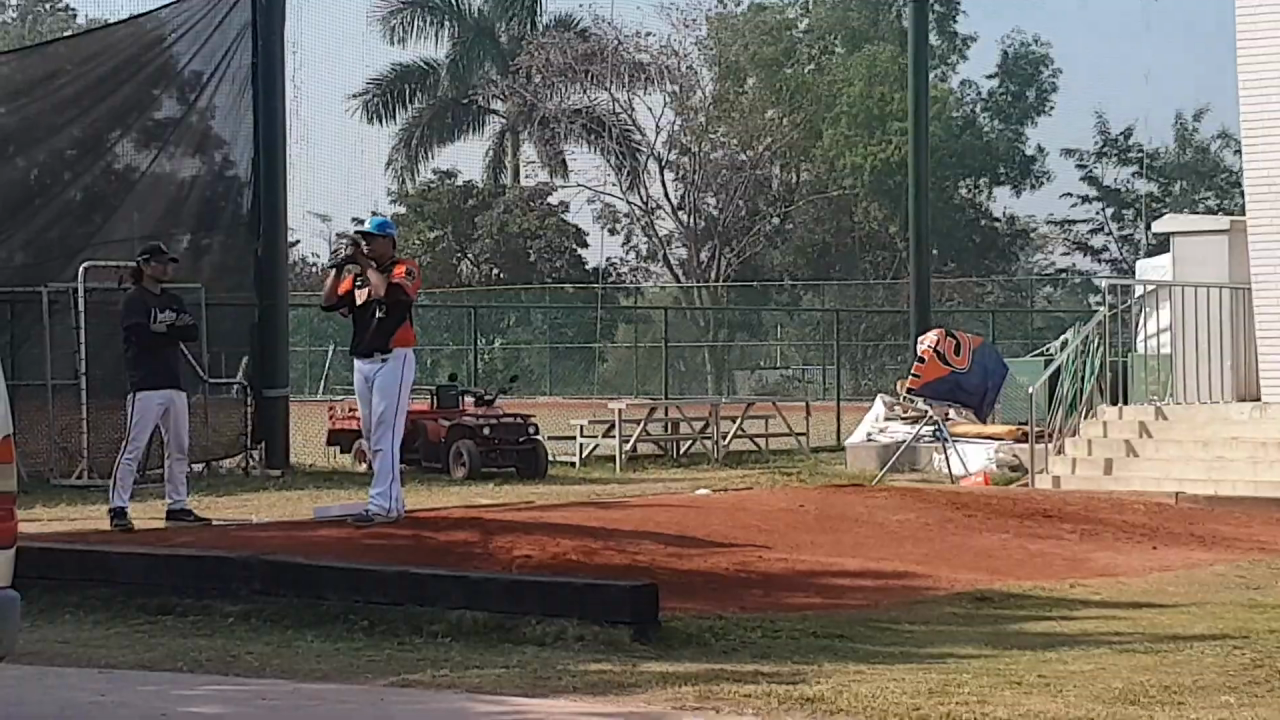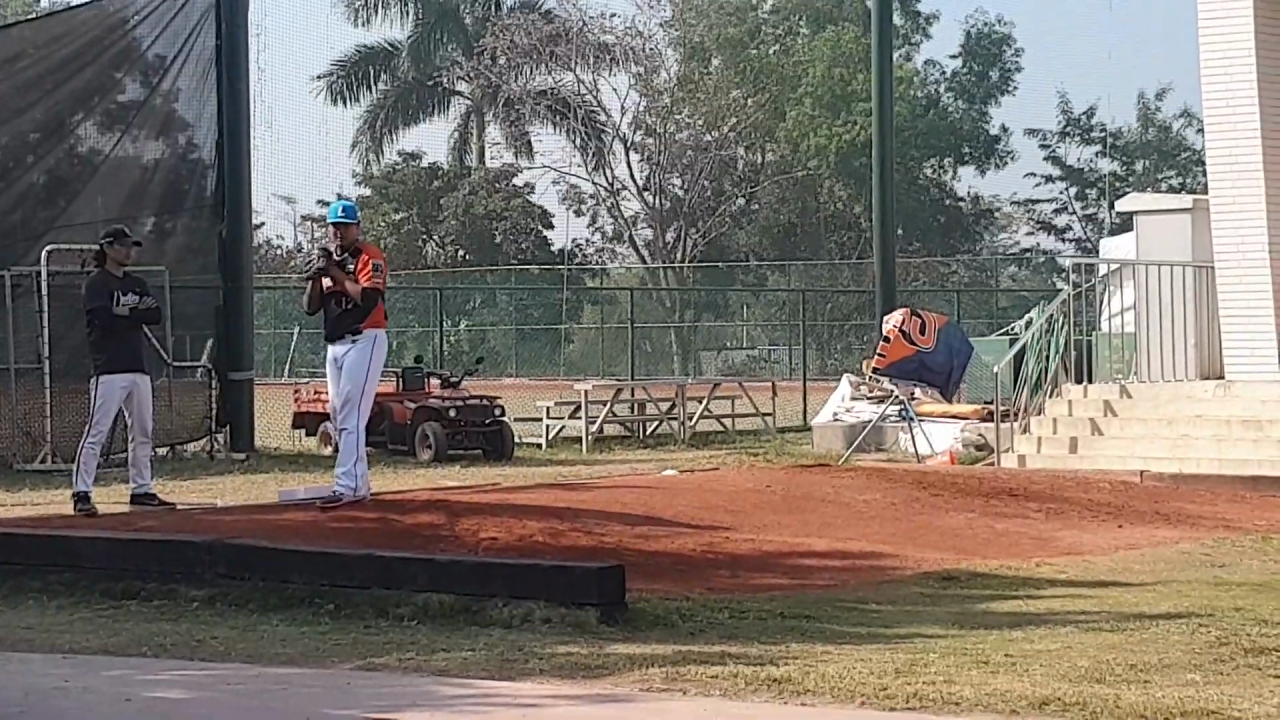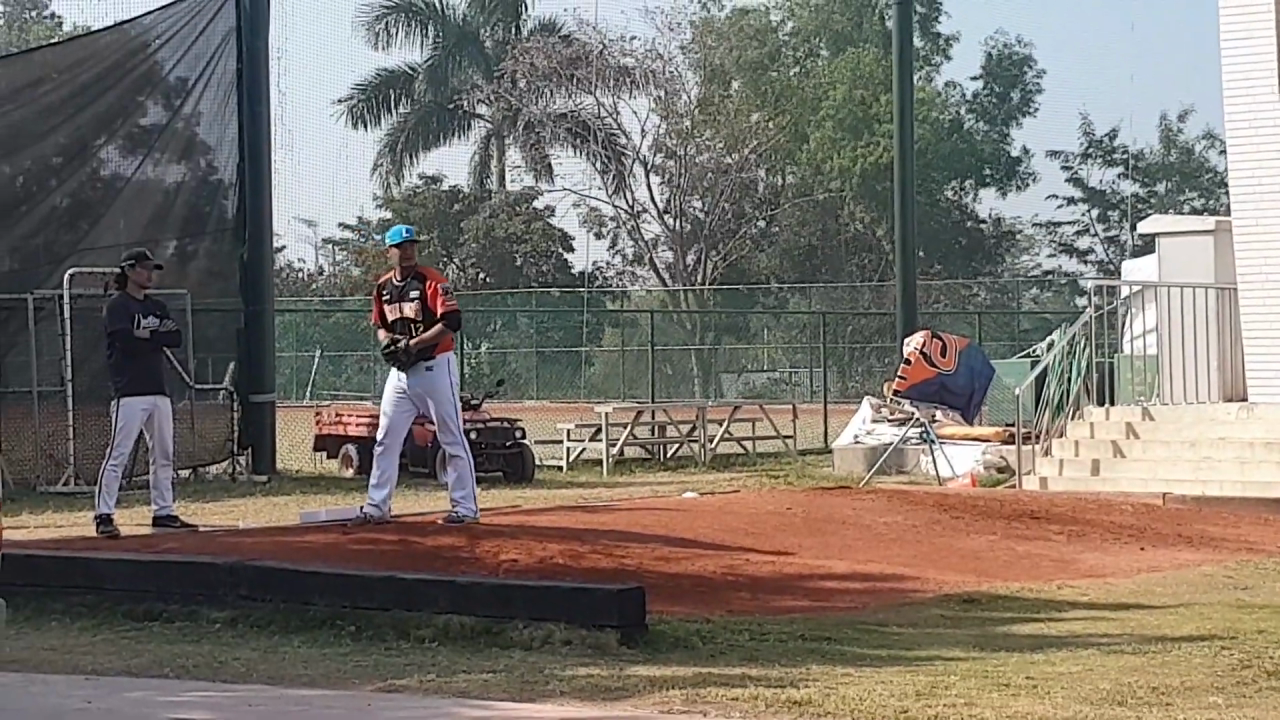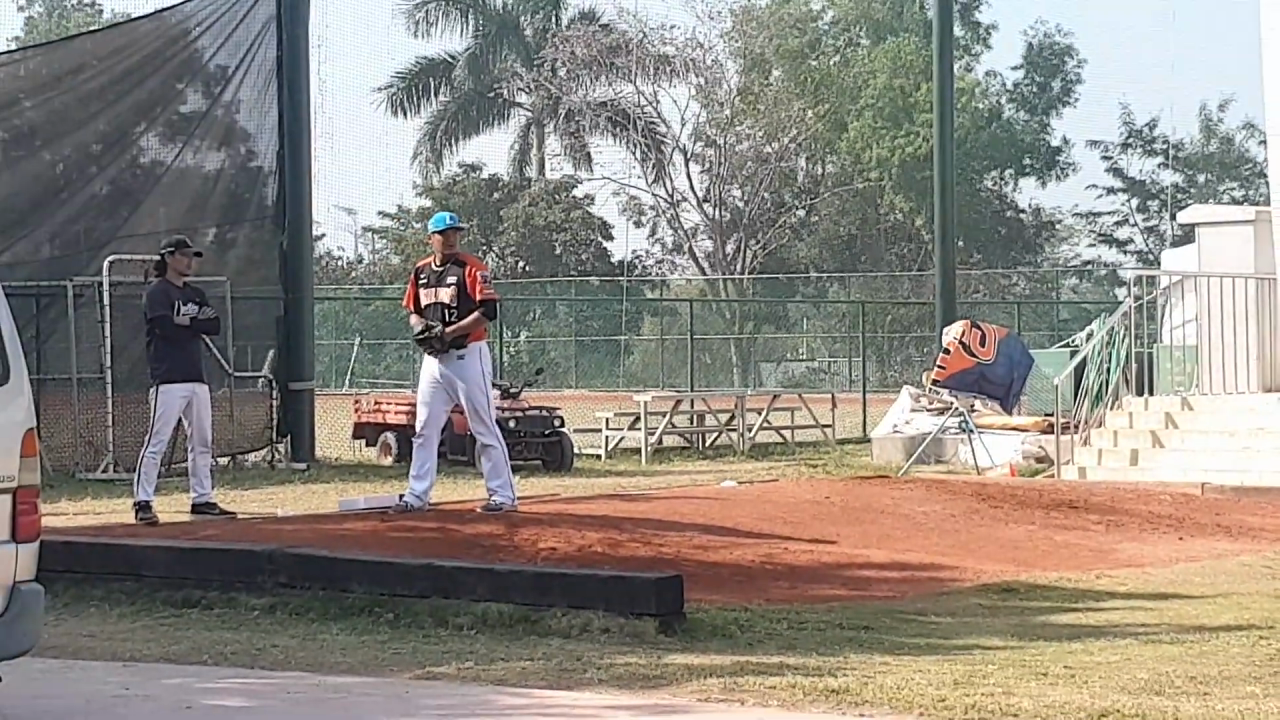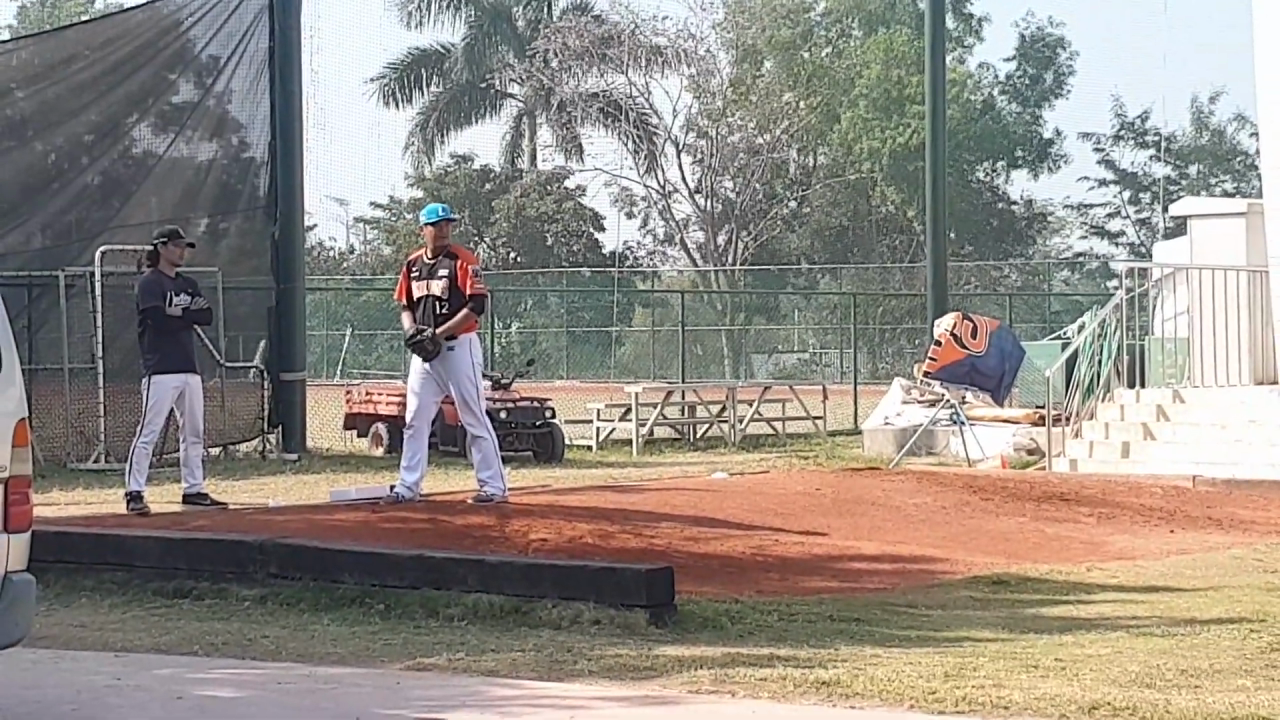
dt=0.7s
person 1, frame 1
left shoulder: (405, 269)
right shoulder: (358, 276)
left elbow: (389, 292)
right elbow: (328, 303)
left wrist: (364, 264)
right wrist: (338, 267)
left hip: (393, 361)
right hip: (363, 362)
left knee: (385, 434)
right knee: (372, 435)
left ankle: (382, 504)
right ankle: (392, 502)
person 1, frame 2
left shoulder: (370, 257)
right shoulder: (325, 259)
left elbow: (368, 299)
right elbow: (311, 308)
left wrist: (336, 274)
right wrist: (315, 280)
left hip: (365, 341)
right hip: (335, 345)
left knee: (349, 412)
right knee: (338, 414)
left ankle: (353, 484)
right ankle: (352, 484)
person 1, frame 3
left shoulder: (433, 280)
right shoulder: (383, 287)
left elbow: (452, 322)
right elbow: (381, 328)
left wrist: (413, 344)
right wrist: (388, 342)
left hip: (435, 367)
right hip: (402, 370)
left knee: (451, 438)
right knee: (386, 438)
left ankle: (466, 507)
right ankle: (376, 506)
person 1, frame 4
left shoulder: (472, 268)
right shoulder: (421, 271)
left elbow: (488, 311)
right elbow: (412, 311)
left wrist: (448, 332)
right wrist: (420, 325)
left hip: (468, 356)
right hip: (433, 359)
left knee: (484, 427)
right knee: (425, 429)
left ankle: (503, 494)
right ankle: (417, 495)
person 1, frame 5
left shoulder: (463, 260)
right shoulder: (412, 264)
left elbow: (477, 306)
right elbow: (406, 306)
left wrist: (439, 333)
right wrist: (411, 329)
left hip: (458, 347)
left knee: (474, 418)
right knee: (415, 420)
left ankle: (494, 486)
right ankle: (407, 486)
person 2, frame 1
left shoulder: (174, 300)
right shoulder: (134, 300)
left elbow: (192, 332)
right elbow: (143, 336)
left wrist: (163, 328)
right wrist: (174, 330)
left hip: (175, 385)
right hip: (146, 387)
left knee: (179, 449)
right knee: (133, 448)
left ankle: (177, 507)
right ankle: (118, 509)
person 2, frame 2
left shoulder: (138, 284)
right shoulder: (96, 283)
left elbow: (156, 315)
right elbow: (106, 319)
left wrist: (127, 312)
right wrist: (138, 313)
left hip: (138, 368)
right hip: (109, 370)
left knee: (143, 433)
right knee: (96, 432)
left ankle: (141, 491)
right ankle: (81, 493)
person 2, frame 3
left shoulder: (158, 306)
right shoulder: (117, 305)
left elbow: (176, 339)
right elbow: (127, 342)
left wrist: (148, 335)
right wrist: (159, 336)
left hip: (158, 391)
right hip: (130, 393)
left knee: (164, 455)
right knee: (118, 455)
left ankle: (163, 512)
right ankle: (104, 515)
person 2, frame 4
left shoulder: (197, 294)
right shoulder: (157, 292)
left elbow: (215, 326)
right elbow: (167, 329)
left wrist: (188, 322)
right wrist: (198, 324)
left hip: (197, 378)
right hip: (169, 380)
left knee: (202, 442)
right knee: (157, 442)
left ankle: (202, 500)
right ankle: (142, 503)
person 2, frame 5
left shoulder: (189, 284)
right shoulder: (149, 283)
left elbow: (207, 316)
right elbow: (160, 320)
left wrist: (179, 313)
right wrist: (190, 313)
left hip: (189, 368)
right hip: (161, 370)
left knee: (194, 433)
right knee: (149, 432)
left ankle: (194, 490)
right ankle: (134, 493)
